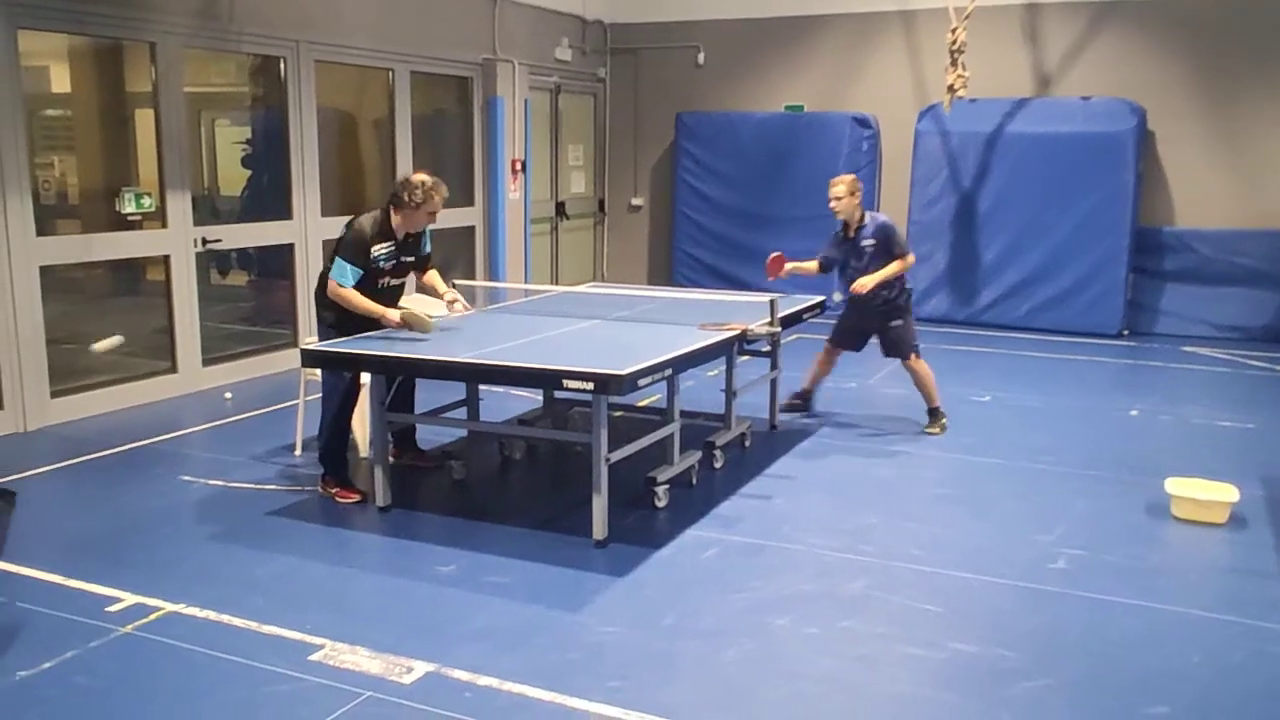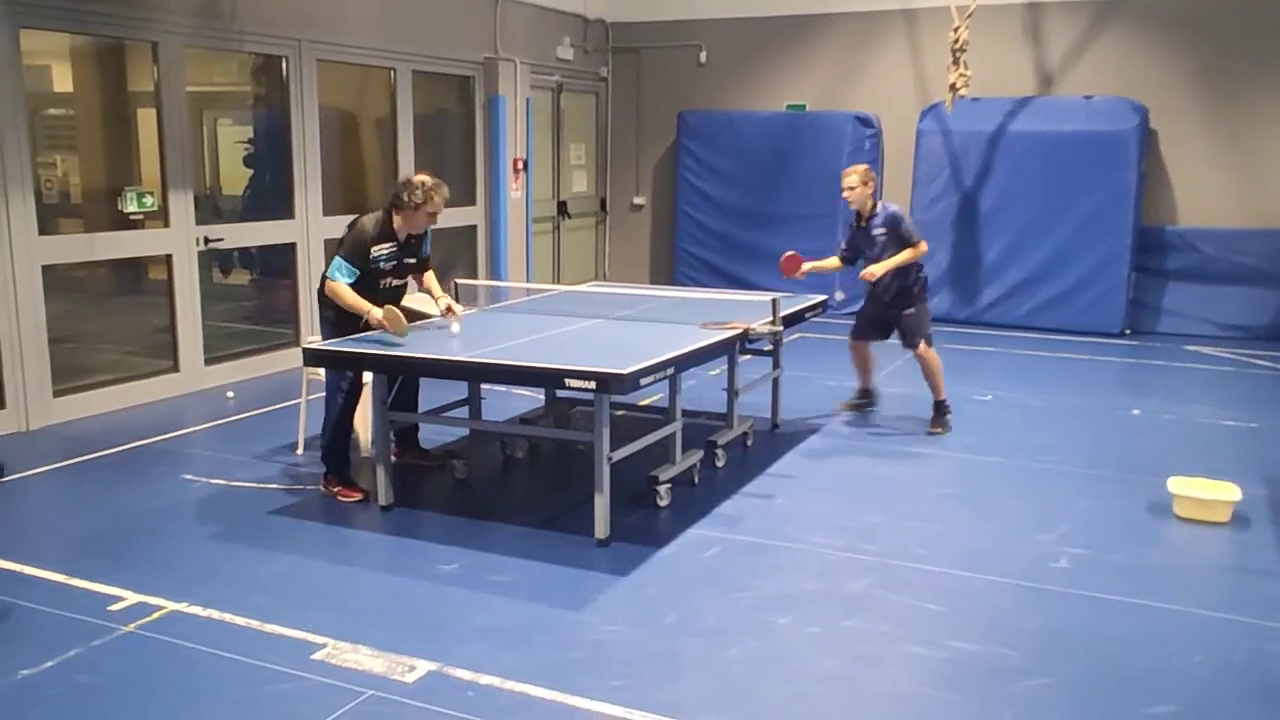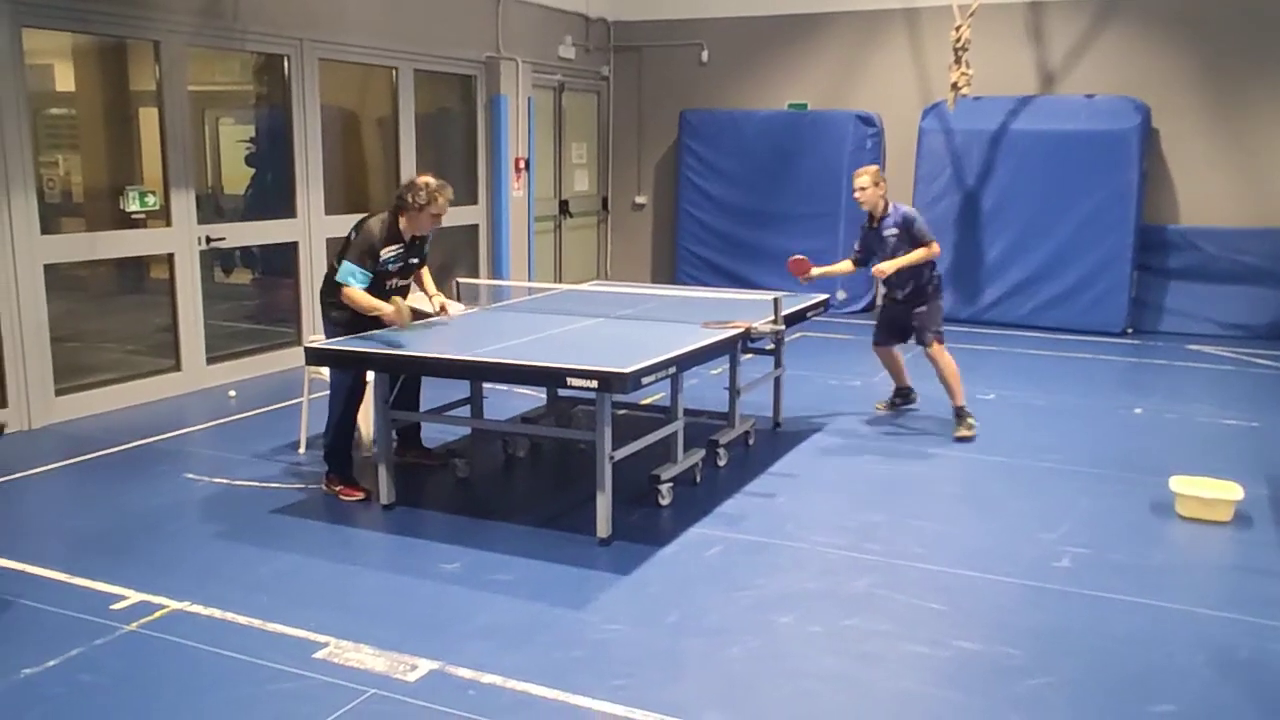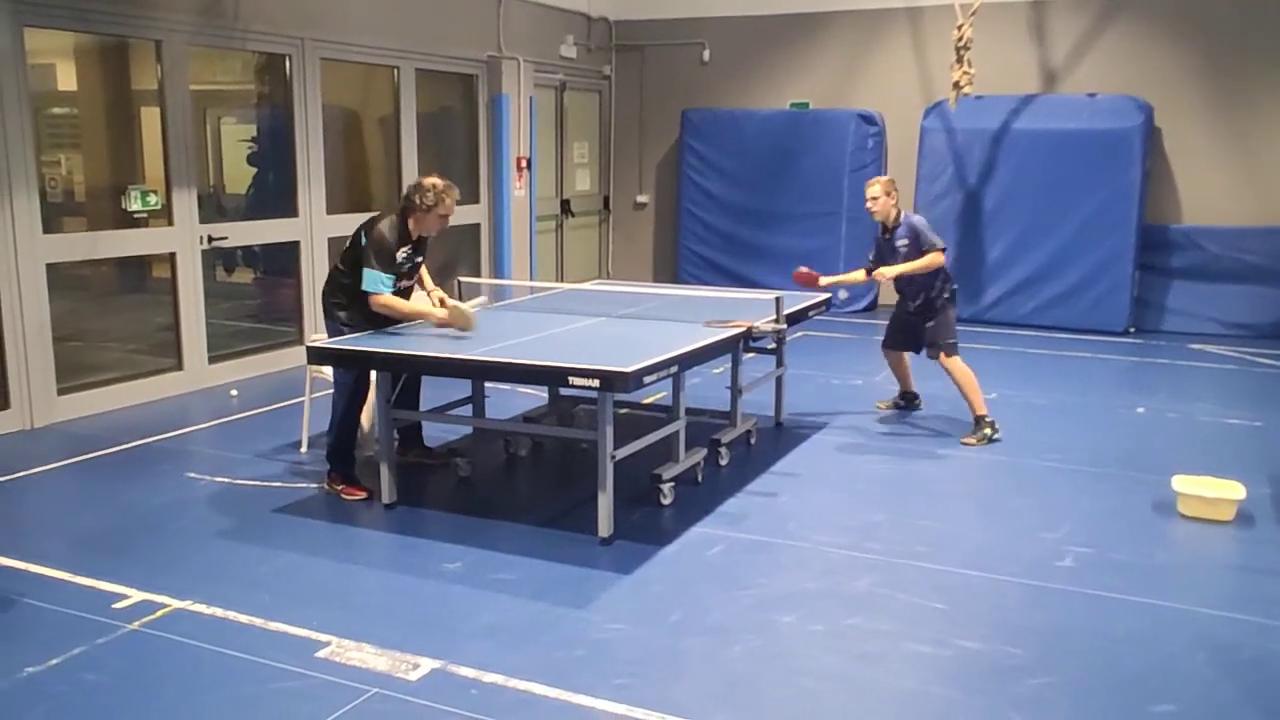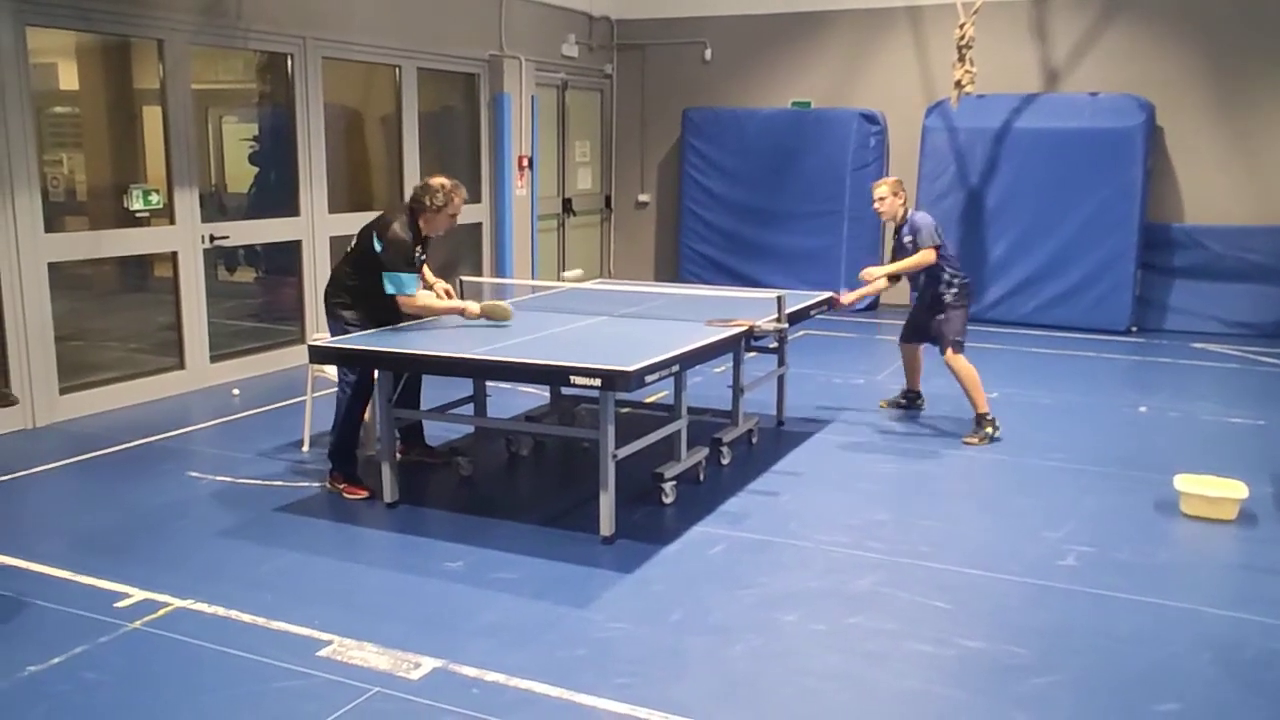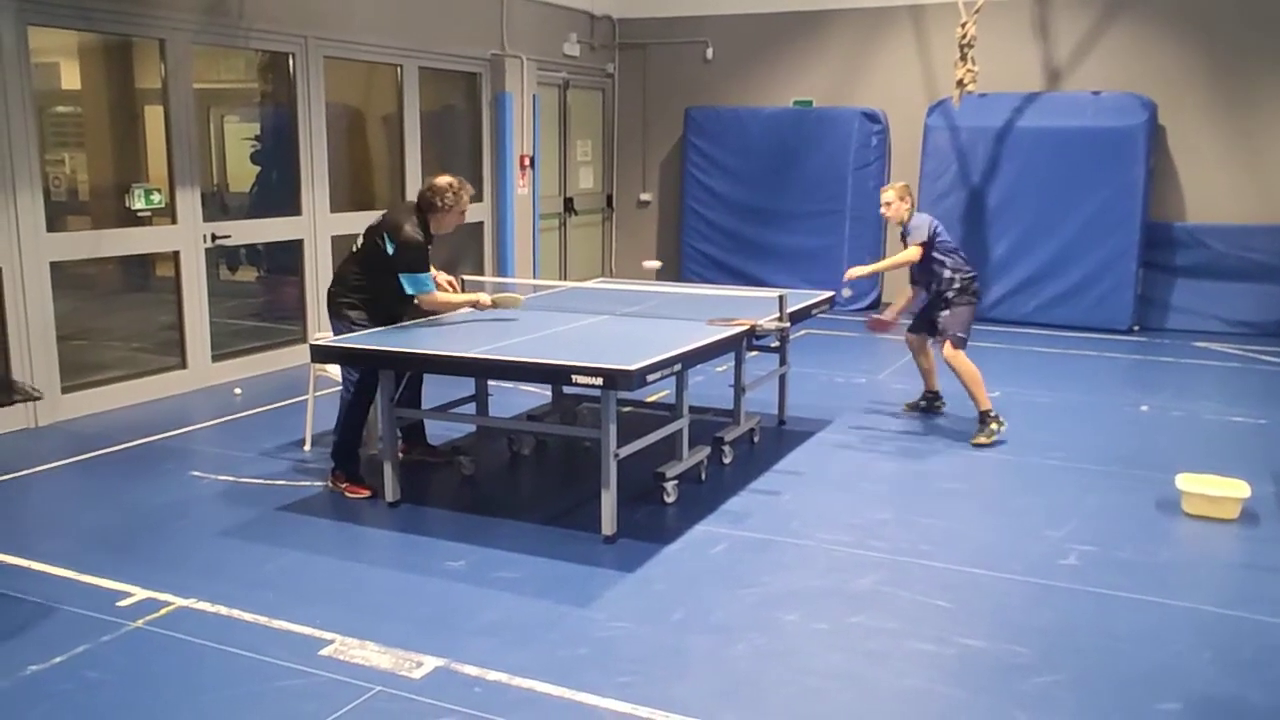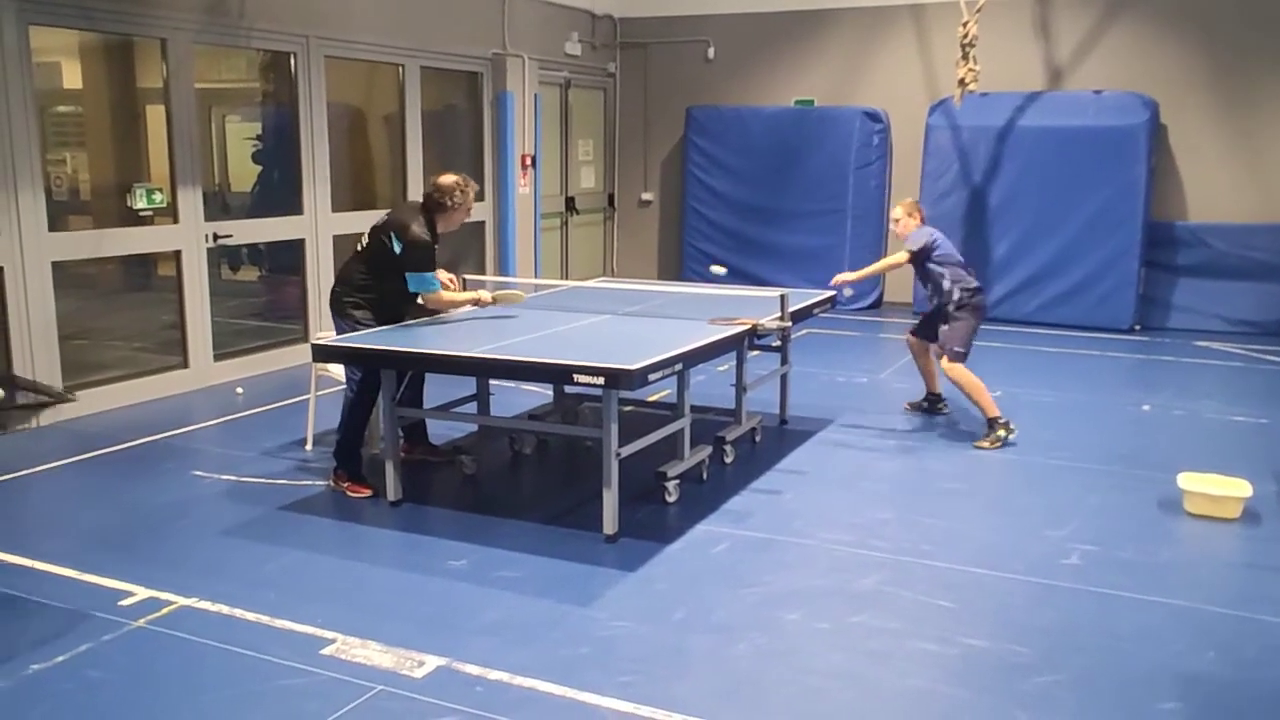
dt=0.1s
person 1, frame 1
left shoulder: (417, 232)
right shoulder: (364, 231)
left elbow: (425, 268)
right elbow: (335, 288)
left wrist: (446, 293)
right wrist: (381, 313)
left hip: (383, 312)
right hip: (342, 314)
left knee: (401, 375)
right knee: (342, 390)
left ankle: (404, 446)
right ankle: (332, 475)
person 1, frame 2
left shoulder: (419, 233)
right shoulder: (366, 231)
left elbow: (422, 270)
right elbow: (332, 286)
left wrist: (440, 297)
right wrist: (369, 312)
left hip: (384, 312)
right hip: (344, 314)
left knee: (406, 373)
right knee: (345, 388)
left ankle: (406, 446)
right ankle: (335, 474)
person 1, frame 3
left shoulder: (419, 233)
right shoulder: (373, 233)
left elbow: (419, 266)
right elbow: (347, 291)
left wrist: (433, 294)
right wrist: (383, 310)
left hip: (384, 310)
right hip: (346, 312)
left knee: (407, 372)
right knee: (350, 387)
left ankle: (408, 444)
right ankle: (337, 473)
person 1, frame 4
left shoulder: (422, 231)
right shoulder: (383, 235)
right elbow: (379, 301)
left wrist: (431, 290)
right wrist: (427, 314)
left hip: (388, 310)
right hip: (349, 310)
left knee: (407, 371)
right knee: (353, 386)
left ankle: (410, 443)
right ankle: (339, 472)
person 1, frame 5
left shoulder: (415, 224)
right shoulder: (396, 235)
right elbow: (410, 303)
left wrist: (430, 280)
right wrist: (459, 307)
left hip: (382, 308)
right hip: (350, 308)
right knee: (357, 385)
left ankle: (411, 442)
right ankle: (341, 471)
person 1, frame 6
left shoulder: (419, 220)
right shoulder: (408, 235)
right elbow: (428, 300)
left wrist: (435, 274)
right wrist: (472, 299)
left hip: (386, 305)
right hip: (354, 307)
left knee: (408, 368)
right knee: (362, 383)
left ankle: (413, 441)
right ankle: (344, 470)
person 1, frame 7
left shoulder: (418, 214)
right shoulder: (416, 236)
right elbow: (433, 299)
left wrist: (435, 272)
right wrist: (473, 298)
left hip: (386, 304)
right hip: (357, 306)
left knee: (410, 368)
right knee: (365, 384)
left ankle: (414, 441)
right ankle: (345, 470)
person 2, frame 1
left shoulder: (881, 225)
right shoulder: (840, 236)
left elbow: (907, 259)
right elbow: (821, 266)
left wrist: (874, 279)
right wrist: (792, 268)
left hip: (893, 304)
right hip: (860, 305)
left knee: (910, 358)
right knee: (832, 349)
left ankle: (936, 412)
right ankle: (805, 396)
person 2, frame 2
left shoulder: (892, 215)
right shoulder: (855, 226)
left elbow: (920, 248)
right elbow: (842, 260)
left wrist: (883, 267)
right wrist: (811, 265)
left hip: (909, 291)
right hip: (879, 294)
left knee: (921, 348)
right knee: (858, 341)
left ankle: (941, 407)
right ankle: (866, 393)
person 2, frame 3
left shoulder: (904, 215)
right shoulder: (868, 228)
left elbow: (933, 249)
right elbow: (855, 263)
left wrist: (895, 264)
right wrist: (821, 271)
left hip: (924, 291)
right hip: (896, 295)
left knee: (934, 347)
right knee: (882, 345)
left ankle: (962, 413)
right ankle: (904, 393)
person 2, frame 4
left shoulder: (914, 225)
right shoulder: (882, 238)
left elbow: (938, 258)
right elbow: (868, 273)
left wrist: (897, 270)
right wrist: (831, 280)
left hip: (936, 301)
right hip: (909, 303)
left knee: (947, 358)
right knee: (891, 349)
left ankle: (984, 422)
right ankle: (909, 397)
person 2, frame 5
left shoulder: (919, 221)
right shoulder: (899, 235)
left elbow: (929, 256)
right elbow: (891, 279)
left wrist: (885, 267)
right wrist: (856, 295)
left hip: (951, 296)
right hip: (929, 297)
left knee: (951, 355)
right knee: (907, 344)
left ankle: (986, 421)
right ankle: (912, 396)
person 2, frame 6
left shoulder: (920, 221)
right shoulder: (908, 234)
left elbow: (914, 254)
right elbow: (918, 283)
left wrist: (869, 269)
right wrist: (894, 310)
left hip: (959, 292)
right hip: (941, 293)
left knee: (951, 352)
right knee: (914, 336)
left ankle: (990, 418)
right ankle: (932, 396)
person 2, frame 7
left shoulder: (924, 235)
right shoulder: (929, 243)
left elbow: (900, 258)
left wrist: (856, 275)
left hip: (963, 307)
right hip: (951, 305)
left knee: (950, 365)
right knee: (915, 338)
left ankle: (999, 423)
right ankle: (934, 398)
